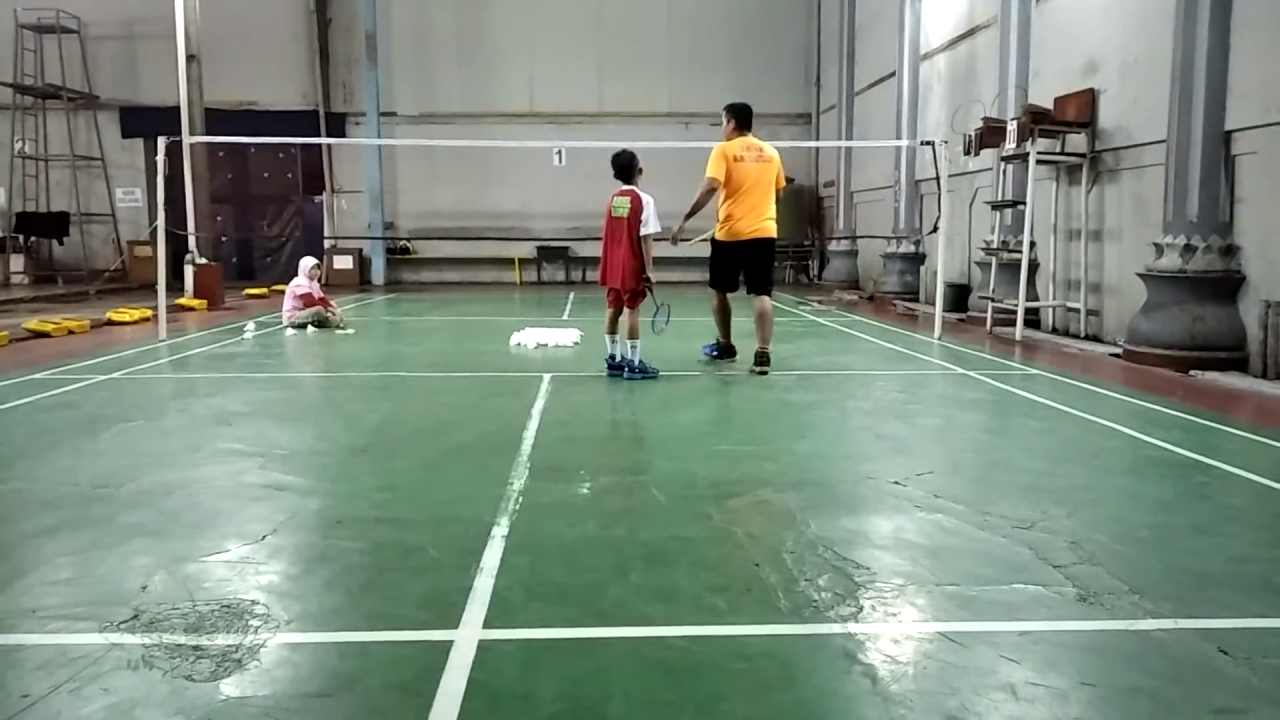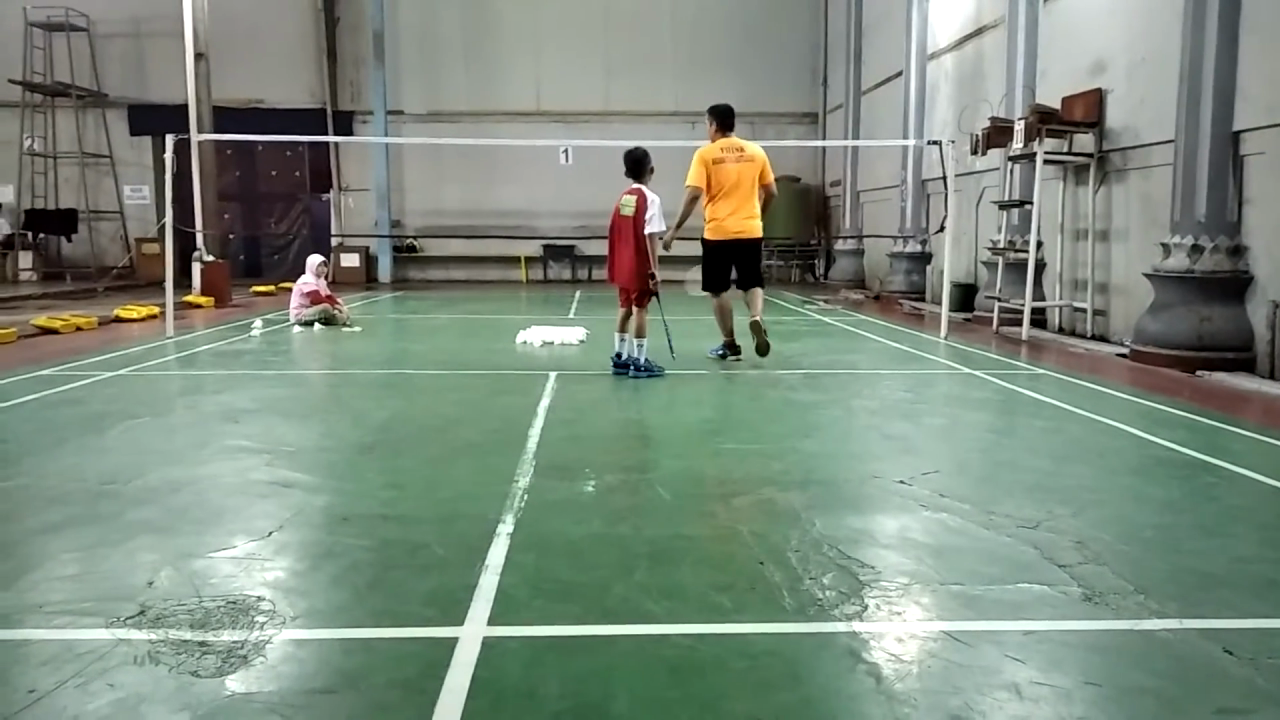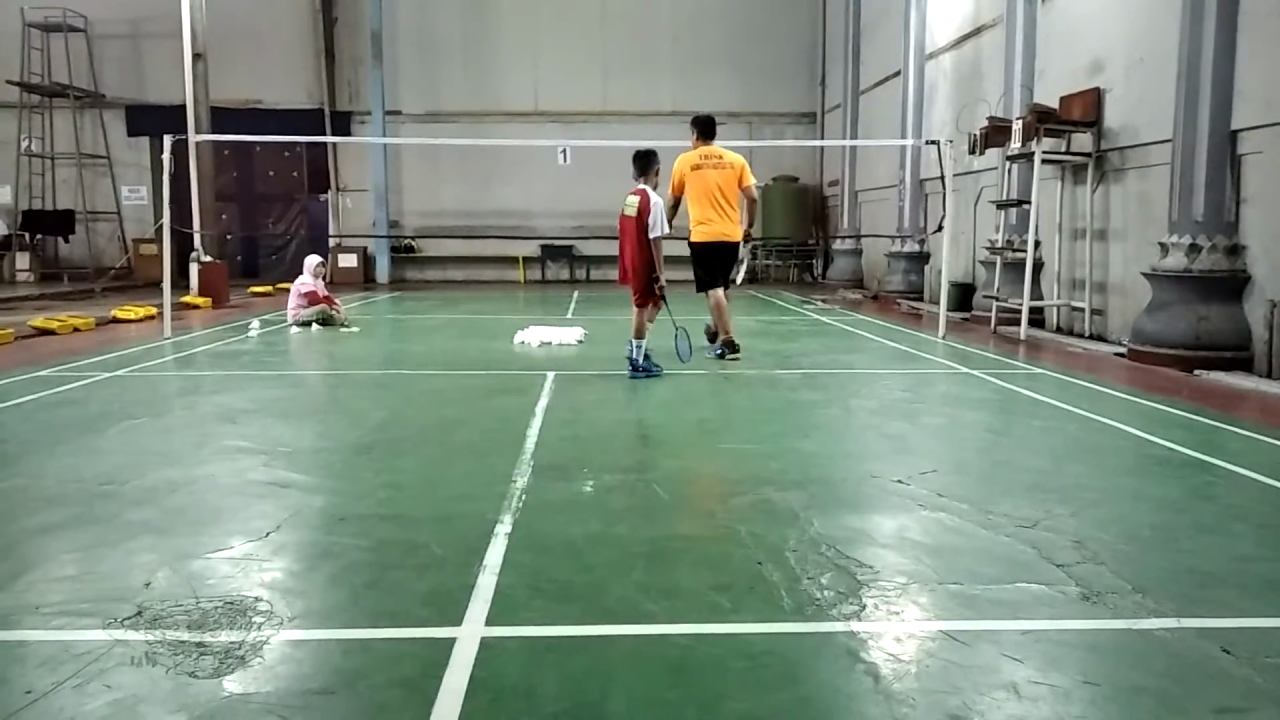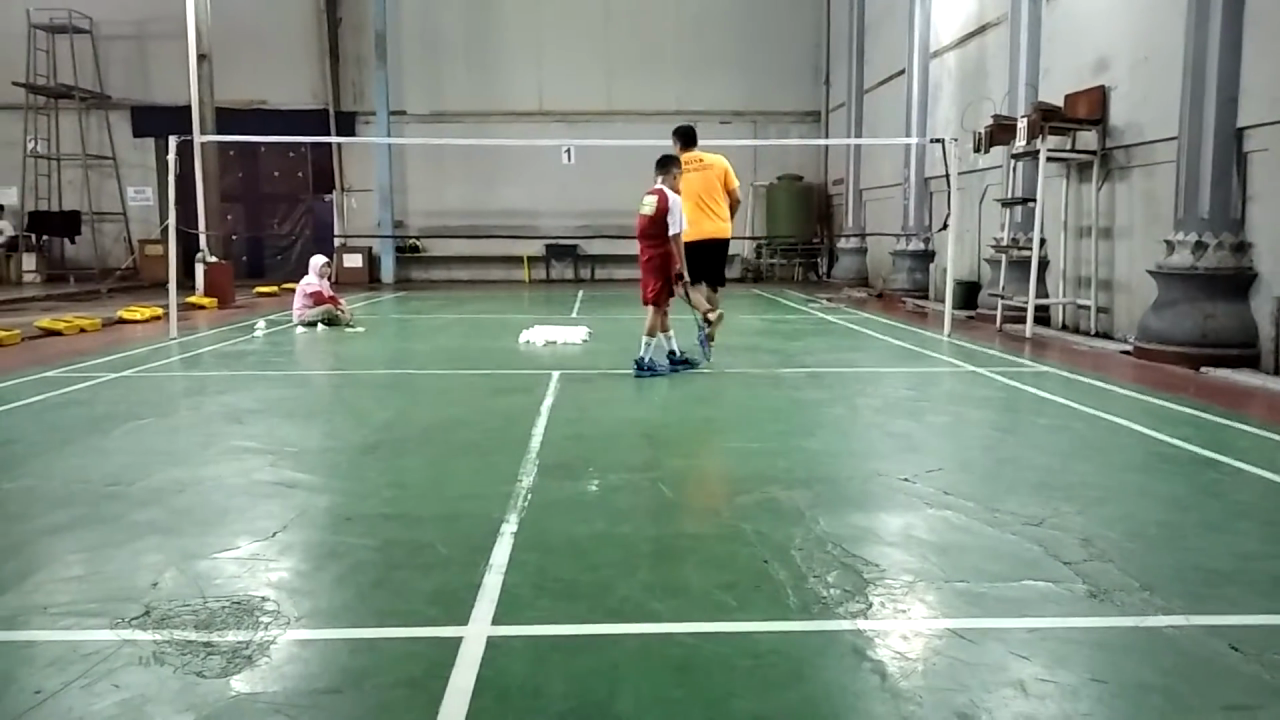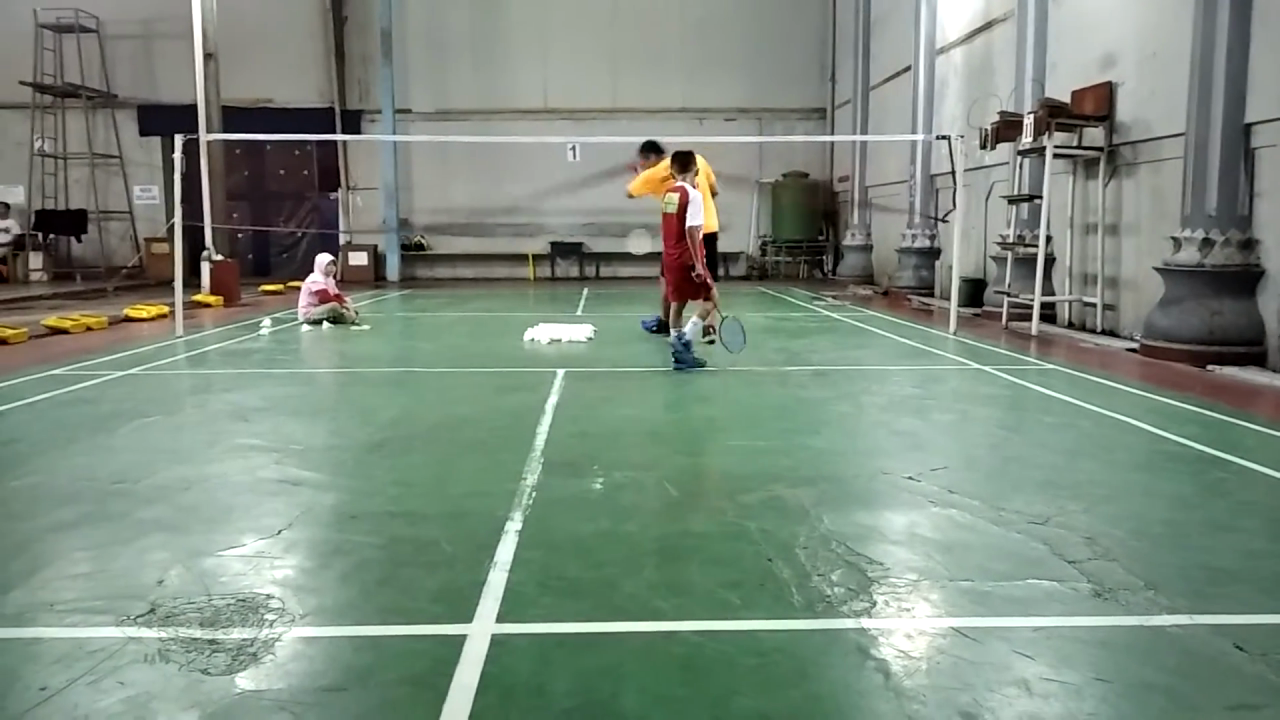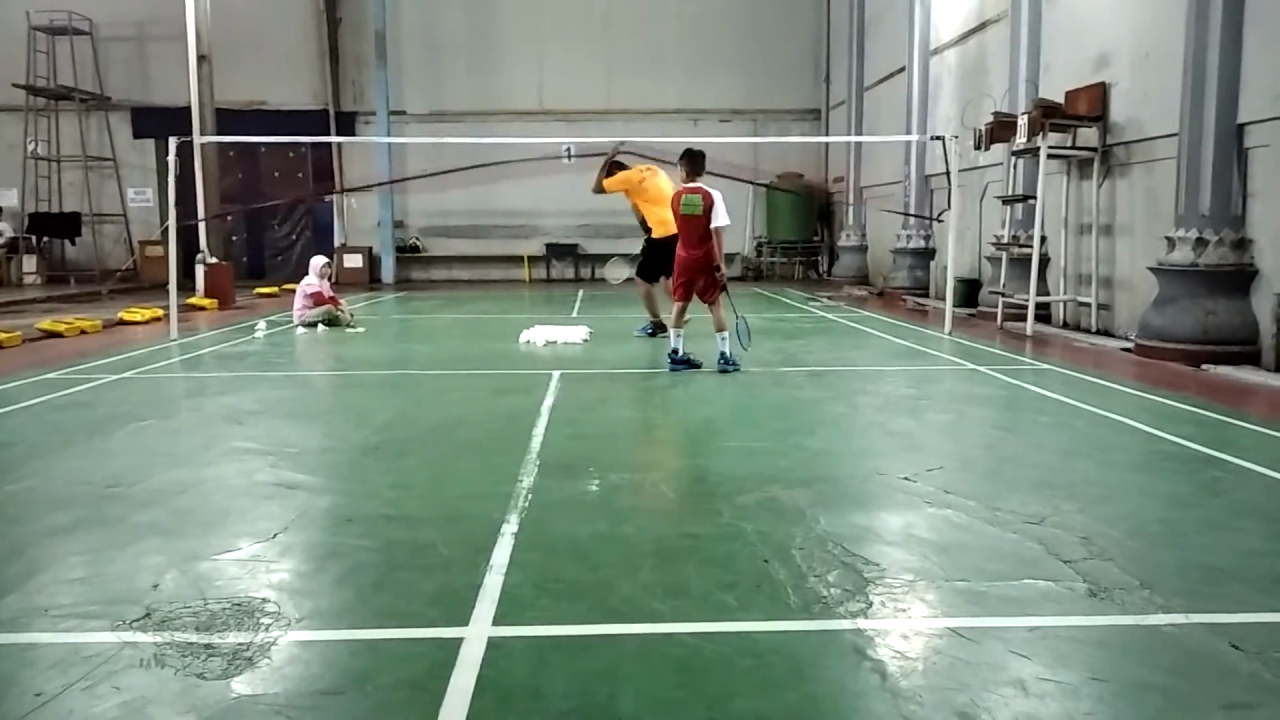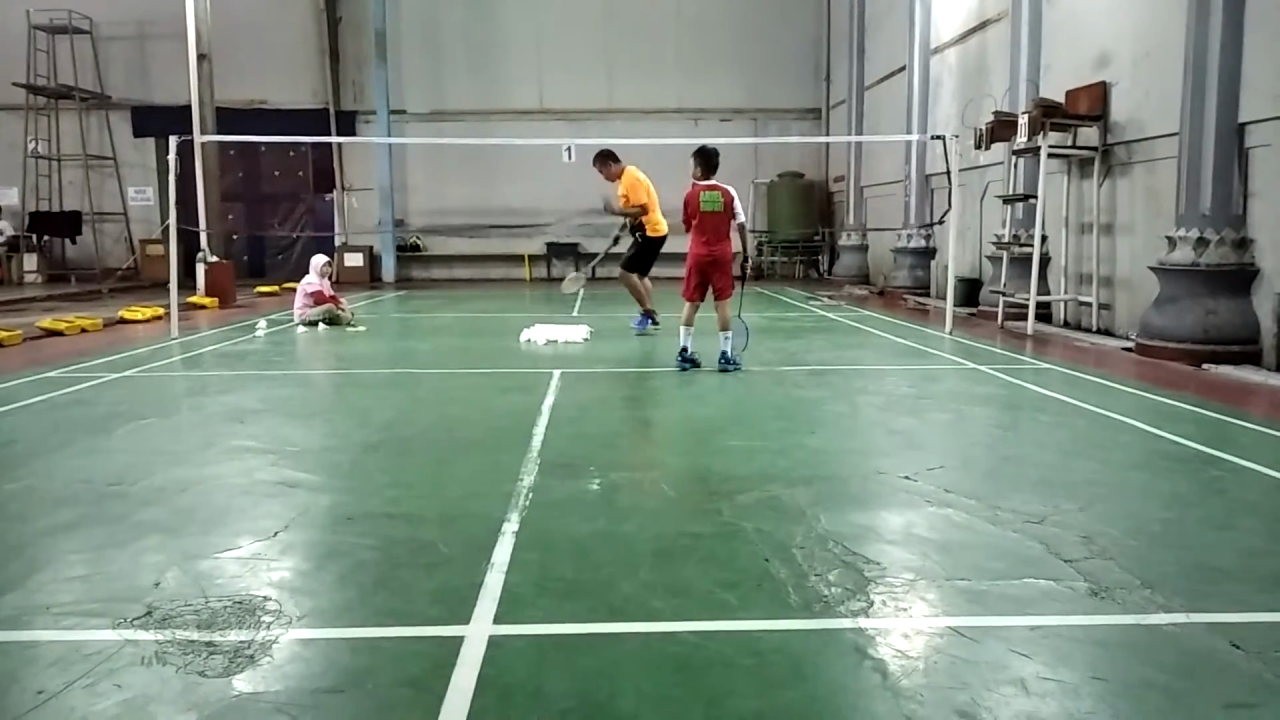
dt=0.3s
person 1, frame 1
left shoulder: (613, 199)
right shoulder: (643, 200)
left elbow: (610, 234)
right elbow: (645, 238)
right wrist: (648, 270)
left hip: (613, 266)
right hip: (632, 267)
left knee: (613, 310)
right knee: (631, 311)
left ankle: (614, 360)
right ankle: (633, 364)
person 1, frame 2
left shoulder: (623, 197)
right shoulder: (650, 199)
left elbow: (612, 230)
right elbow: (651, 236)
right wrist: (654, 270)
left hip: (622, 265)
right hip: (639, 266)
left knee: (625, 310)
right knee: (640, 310)
left ankle: (621, 358)
right ankle: (639, 362)
person 1, frame 3
left shoulder: (629, 197)
right shoulder: (654, 200)
left elbow: (622, 230)
right elbow: (655, 240)
right wrist: (660, 274)
left hip: (631, 263)
right hip: (644, 265)
left knee: (653, 303)
right knee: (642, 309)
left ankle: (638, 349)
right ankle: (638, 363)
person 1, frame 4
left shoulder: (647, 197)
right shoulder: (671, 199)
right elbow: (675, 238)
right wrist: (681, 269)
left hip: (648, 260)
right hip: (662, 262)
left knee: (661, 308)
right knee: (656, 309)
left ankle: (674, 354)
right ankle: (644, 361)
person 1, frame 5
left shoulder: (667, 194)
right shoulder: (693, 194)
right elbow: (691, 230)
right wrist: (697, 263)
left hip: (670, 257)
right hip: (687, 258)
left knee: (677, 303)
right knee: (709, 299)
left ankle: (681, 354)
right ankle: (685, 338)
person 1, frame 6
left shoulder: (677, 197)
right shoulder: (712, 196)
right elbow: (717, 231)
right wrist: (719, 263)
left hip: (683, 259)
right hip: (705, 259)
left knee: (680, 305)
right knee: (715, 305)
left ankle: (676, 354)
right ankle: (725, 356)
person 1, frame 7
left shoulder: (691, 195)
right shoulder: (728, 193)
left elbow: (687, 227)
right elbow: (741, 226)
right wrist: (746, 255)
left hip: (697, 256)
right hip: (721, 256)
left knee: (692, 303)
right knee: (722, 304)
left ankle: (684, 352)
right ankle: (726, 355)
person 2, frame 1
left shoulder: (724, 150)
right shoulder: (771, 153)
left elbow: (710, 187)
right elbow: (777, 191)
left wrist: (684, 220)
left hip: (731, 233)
right hip: (764, 232)
left knee: (719, 291)
right knee: (761, 294)
left ankle: (725, 345)
right ankle: (763, 354)
person 2, frame 2
left shoulder: (705, 154)
right shoulder: (756, 152)
left elbow: (693, 195)
right elbow: (771, 192)
left wrist: (675, 229)
left hip: (718, 233)
right hip: (750, 232)
left knee: (719, 290)
right knee: (752, 286)
left ankle: (731, 345)
right ankle: (756, 321)
person 2, frame 3
left shoulder: (685, 161)
right shoulder: (736, 160)
left elbow: (673, 202)
right elbow: (752, 197)
right wrist: (749, 226)
left hip: (703, 235)
right hip: (731, 235)
left knee: (713, 289)
right knee: (721, 285)
left ankle: (728, 343)
right ankle: (716, 330)
person 2, frame 4
right shoulder: (719, 162)
right elbow: (736, 198)
left hip: (691, 235)
right hip: (720, 234)
left knee: (691, 286)
right knee: (712, 285)
right ankle: (710, 329)
person 2, frame 5
left shoulder: (654, 174)
right shoulder: (697, 160)
left elbow: (629, 192)
right elbow: (714, 191)
left wrist: (639, 171)
right hip: (709, 228)
left ankle: (663, 322)
right ankle: (708, 327)
person 2, frame 6
left shoulder: (628, 177)
right shoulder: (654, 171)
left elbow: (596, 189)
left wrist: (607, 162)
left hip: (663, 233)
right hip: (677, 229)
left knee: (643, 279)
right knee: (666, 273)
left ankle: (657, 324)
person 2, frame 7
left shoulder: (631, 178)
right shoulder: (626, 177)
left elbow: (643, 209)
left wrist: (616, 210)
left hip: (651, 232)
right hip: (650, 231)
left knee: (625, 272)
right knee: (639, 274)
left ankle: (648, 312)
right ankle: (648, 313)
